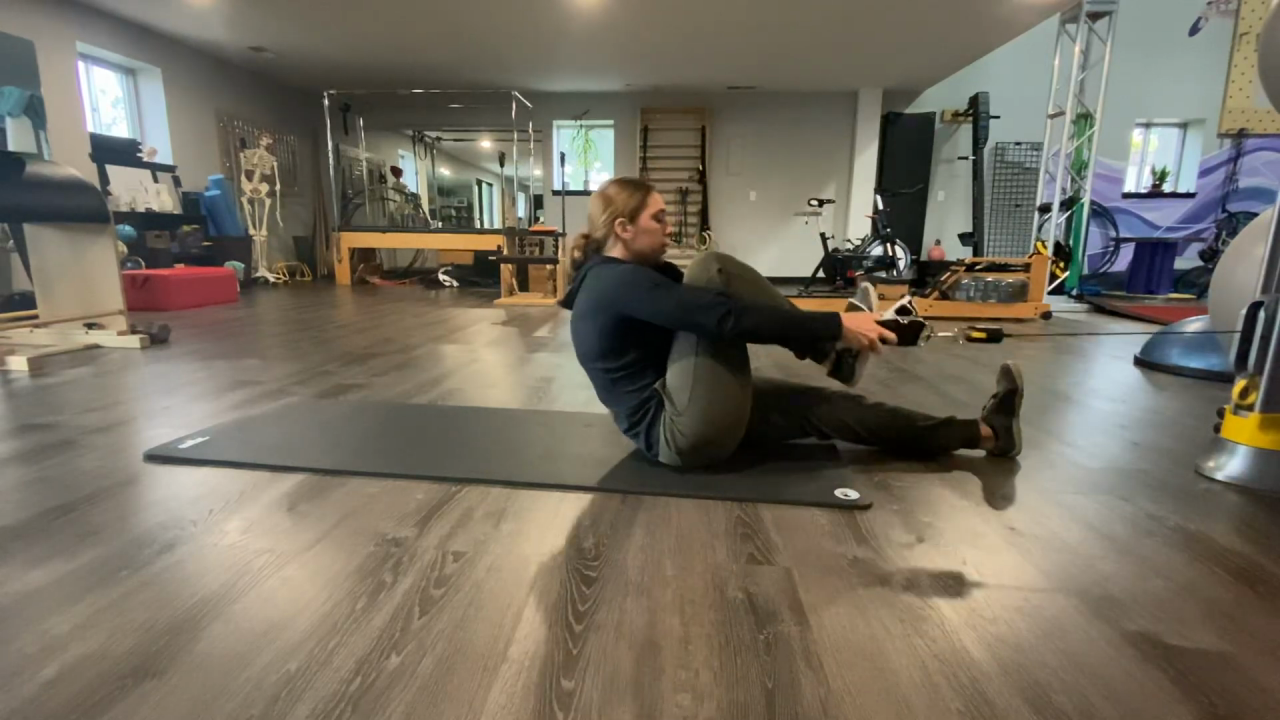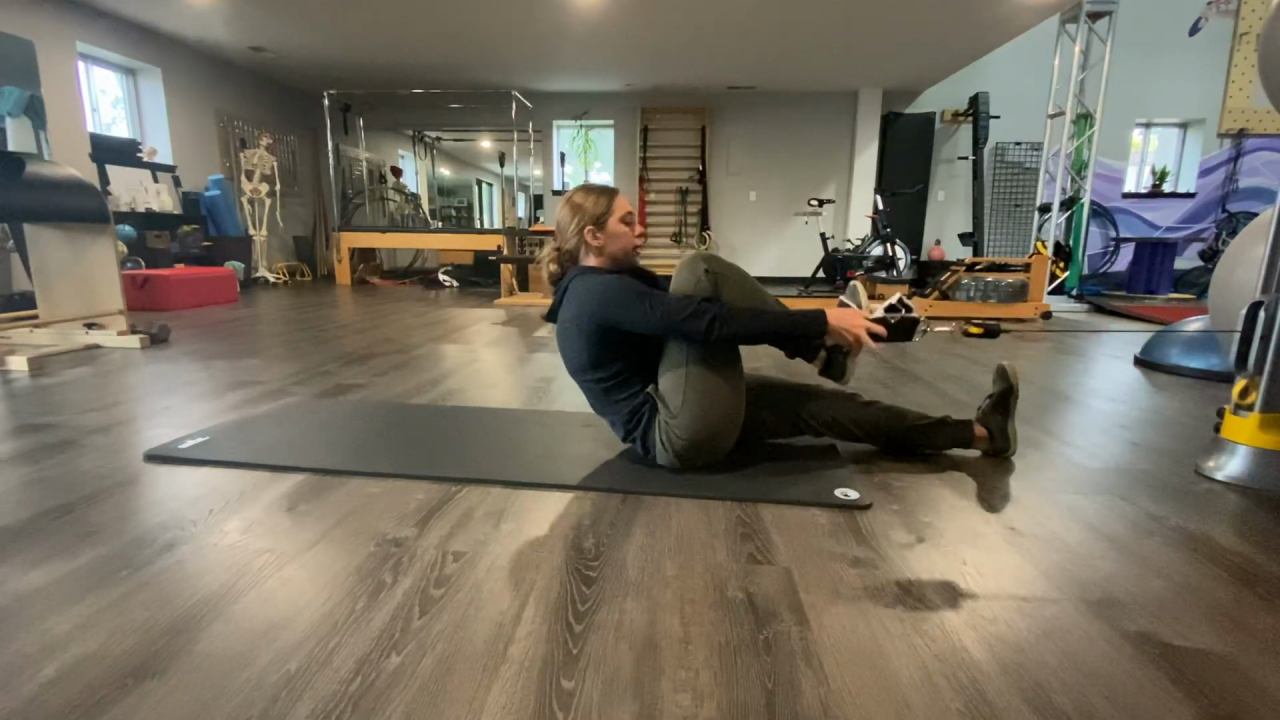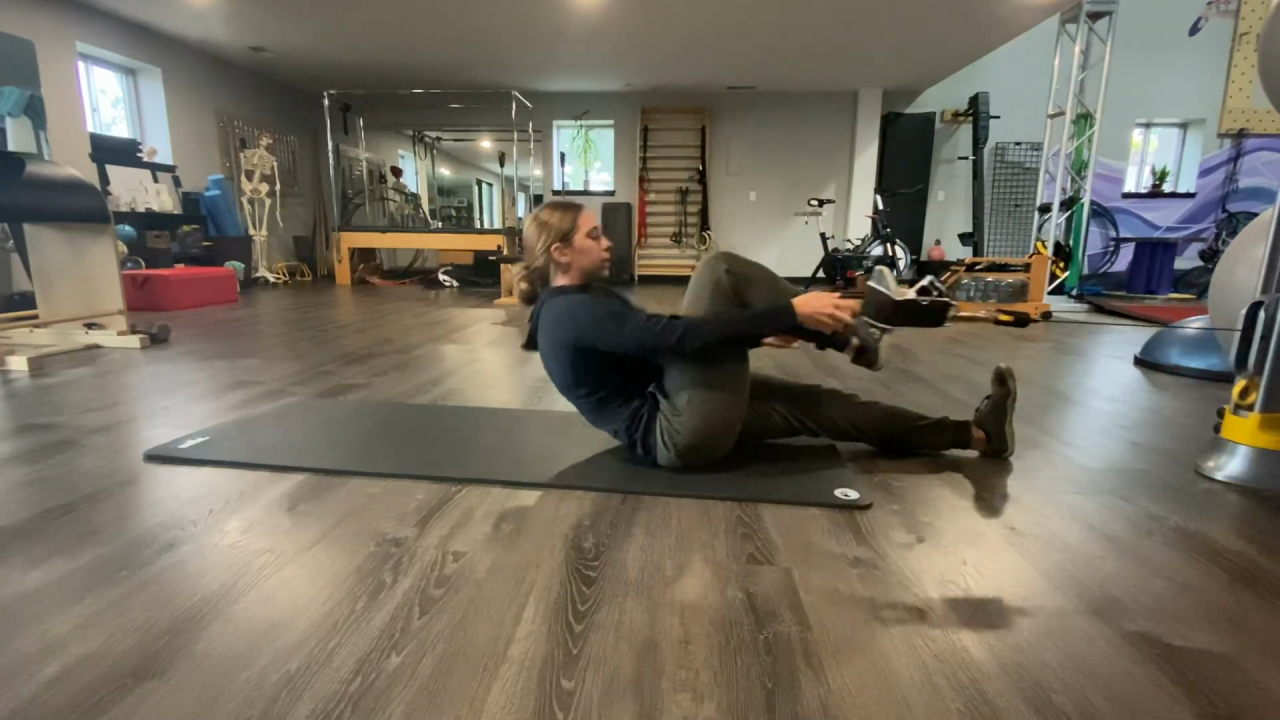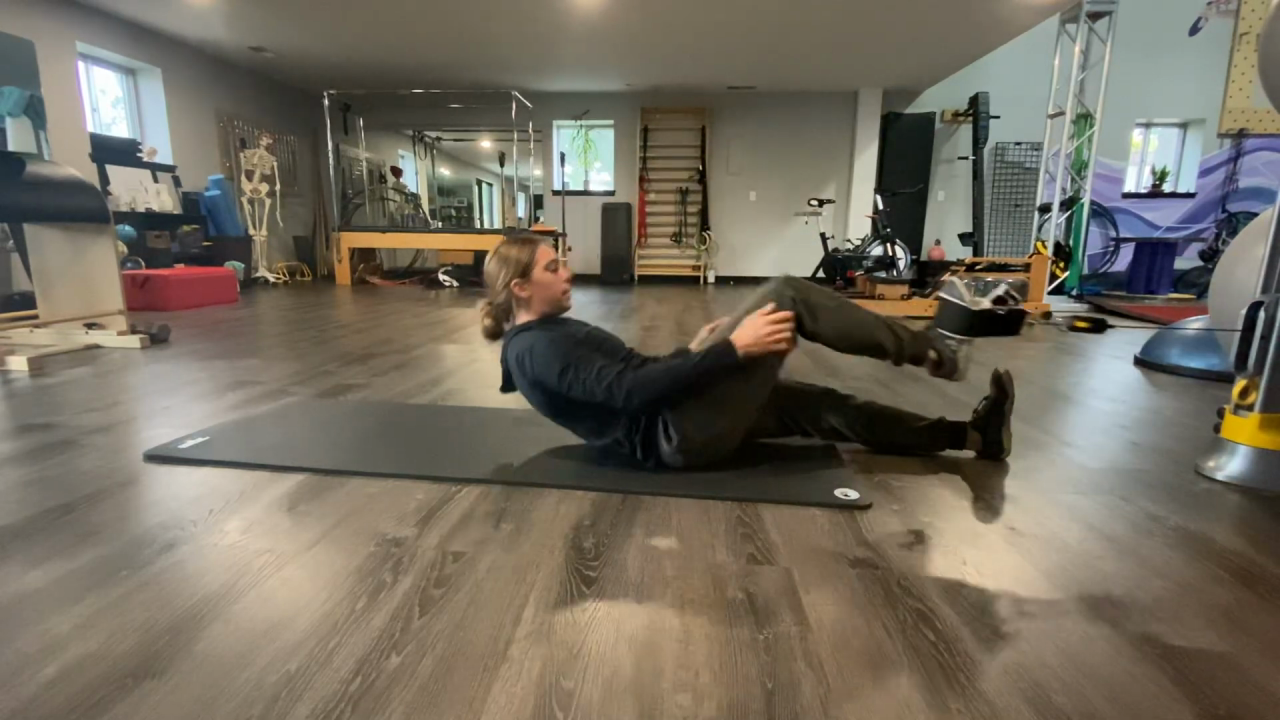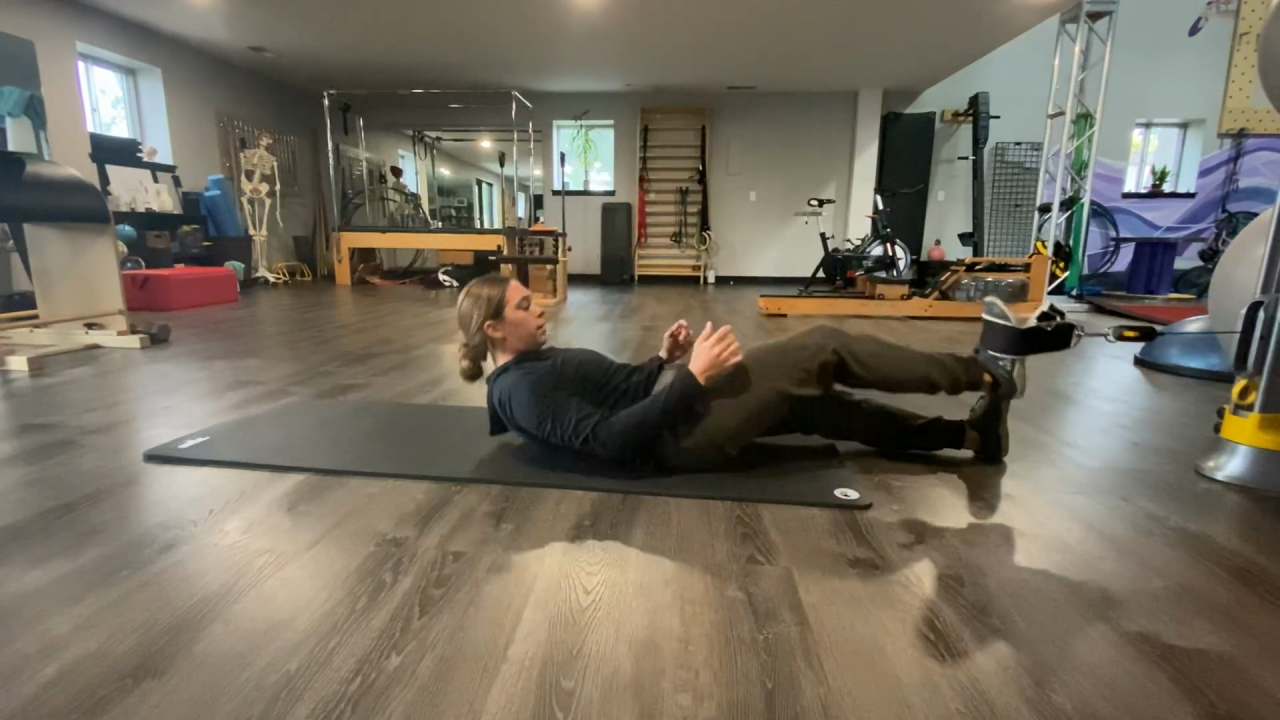
dt=0.3s
person 1, frame 1
left shoulder: (623, 275)
right shoulder: (622, 282)
left elbow: (705, 310)
right elbow: (724, 317)
right wrist: (834, 326)
left hip: (679, 419)
right hip: (682, 435)
left knee: (819, 405)
right knee: (714, 270)
left ankle: (982, 433)
right ankle: (828, 353)
person 1, frame 2
left shoulder: (605, 284)
right shoulder: (602, 294)
left elbow: (686, 316)
right elbow: (708, 320)
left wrist: (798, 329)
right wrist: (818, 323)
left hip: (680, 420)
right hip: (681, 437)
left knee: (816, 403)
right knee: (700, 270)
left ankle: (978, 433)
right ankle: (820, 349)
person 1, frame 3
left shoulder: (579, 302)
right shoulder: (575, 313)
left elbow: (659, 340)
right elbow: (679, 335)
left wrist: (758, 332)
right wrist: (790, 314)
left hip: (674, 415)
right hip: (681, 436)
left knee: (812, 404)
right knee: (719, 270)
left ankle: (973, 434)
right ankle: (846, 337)
person 1, frame 4
left shoulder: (548, 334)
right shoulder: (540, 350)
right elbow: (634, 394)
left wrist: (696, 352)
right wrist: (733, 347)
left hip: (676, 424)
right hip: (683, 435)
left knee: (813, 404)
right knee: (788, 297)
left ankle: (970, 435)
right ankle: (928, 355)
person 1, frame 5
left shoulder: (533, 366)
right shoulder: (524, 390)
right elbow: (614, 439)
left wrist: (663, 361)
right wrist: (694, 378)
left hip: (675, 410)
right hip: (682, 436)
left knee: (813, 403)
right knee: (823, 347)
left ankle: (965, 435)
right ankle: (980, 376)
